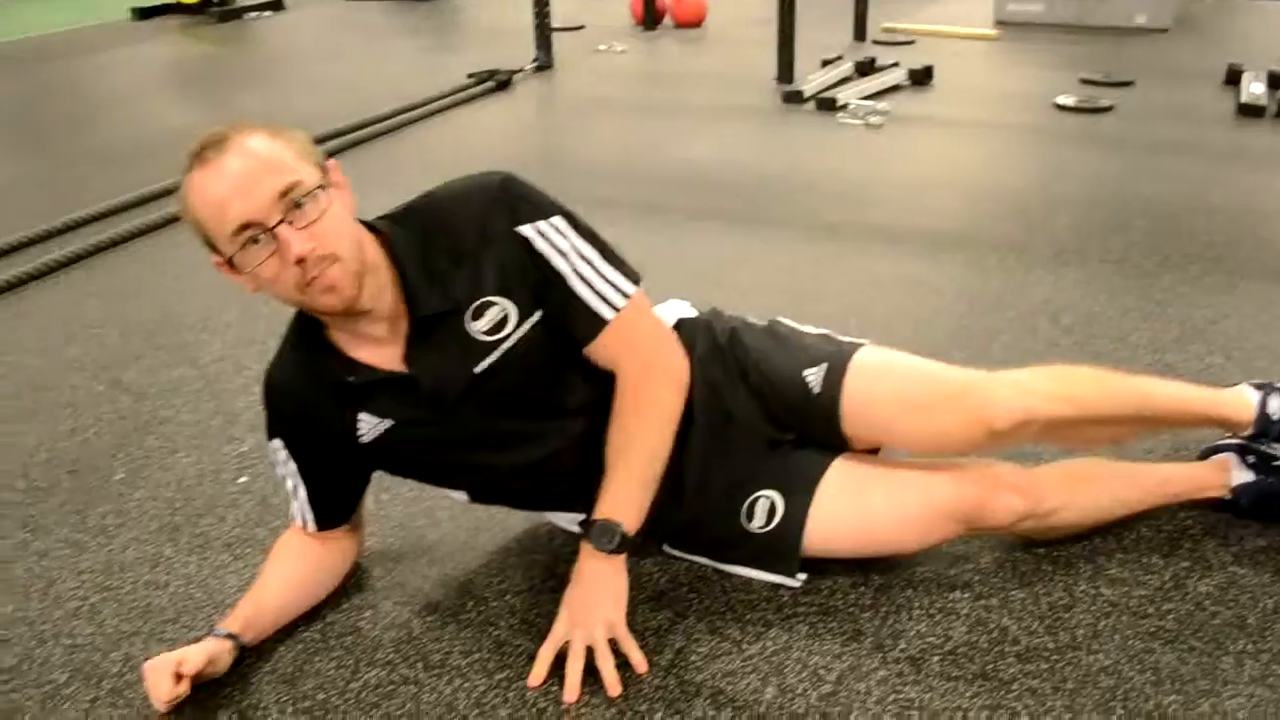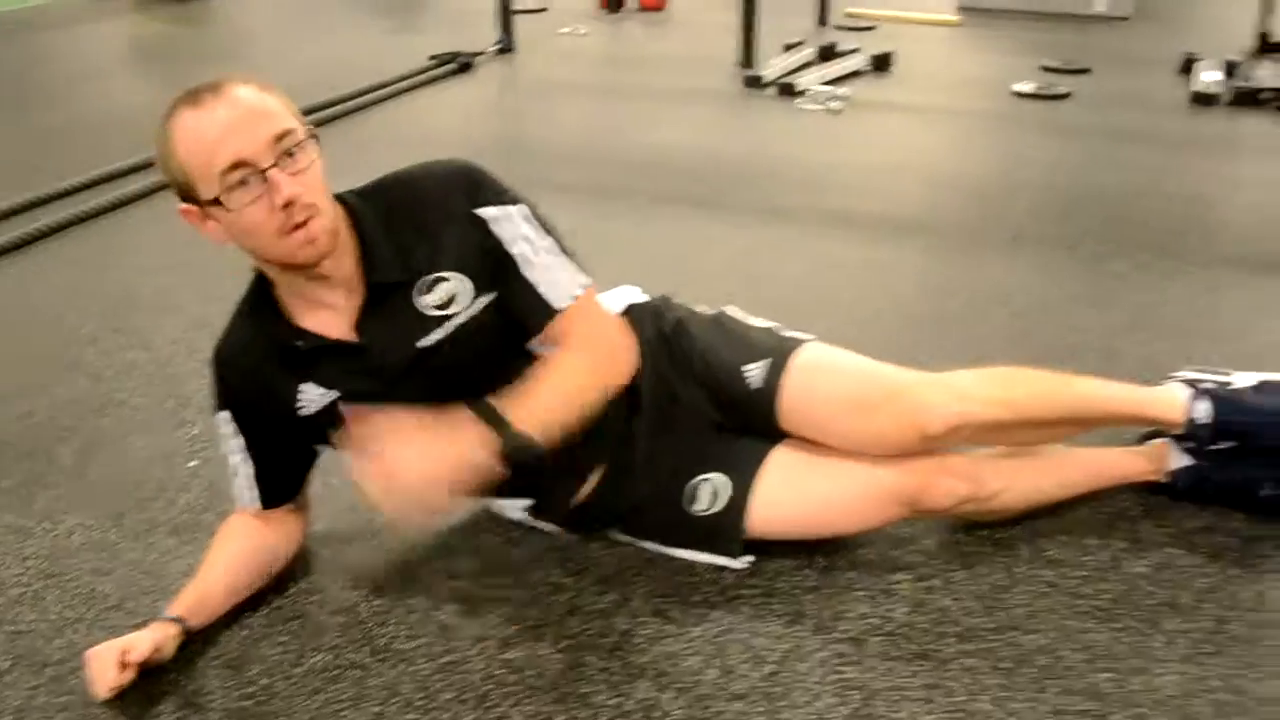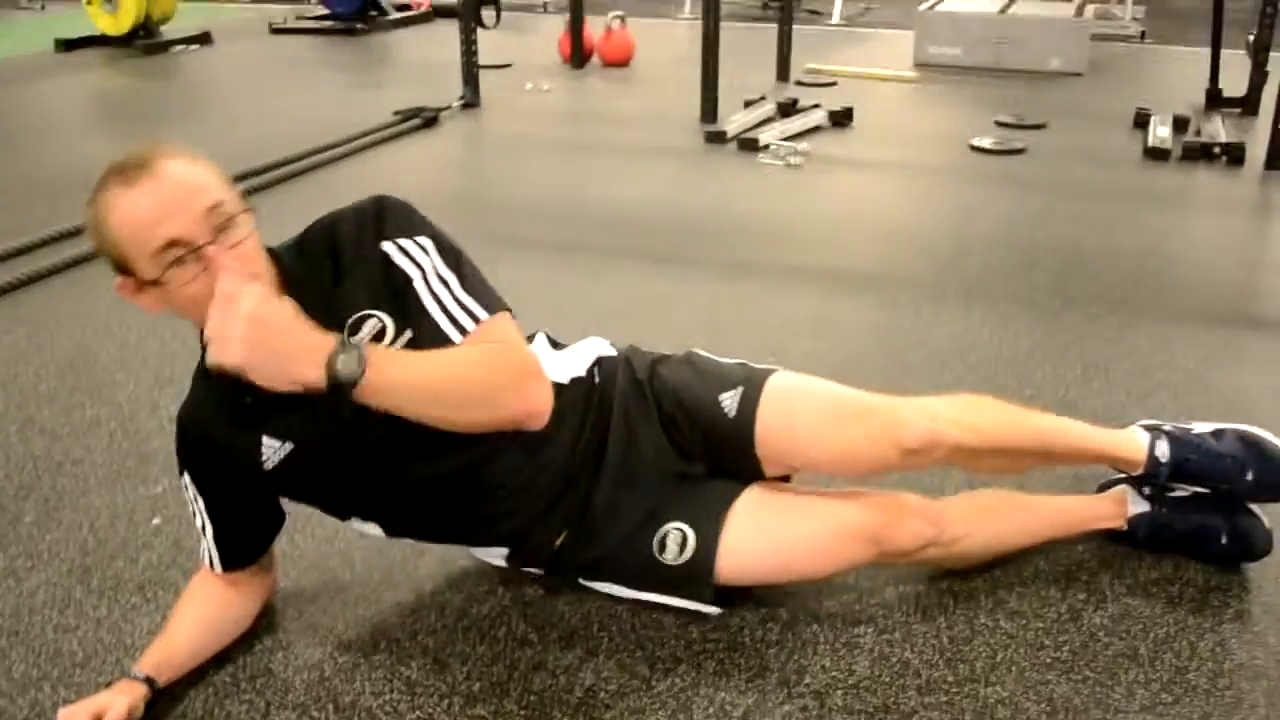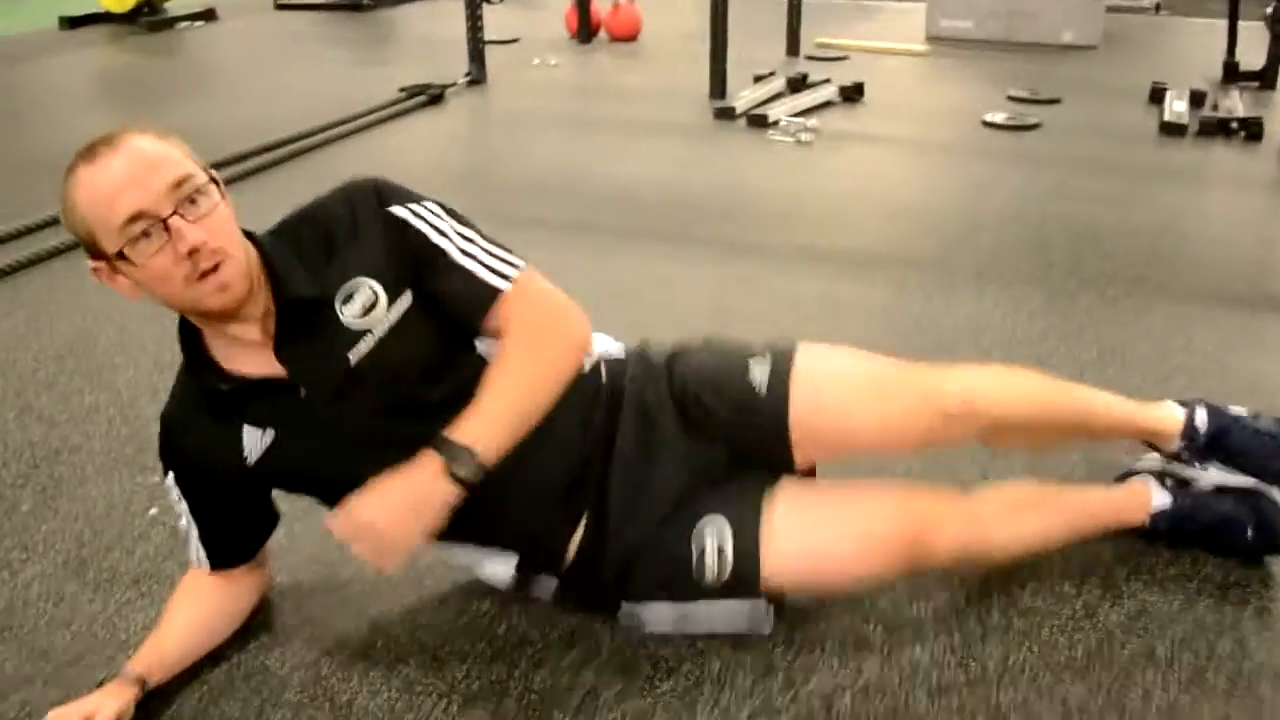
dt=0.3s
person 1, frame 1
left shoulder: (488, 216)
right shoulder: (308, 398)
left elbow: (651, 356)
right elbow: (326, 535)
left wrist: (600, 555)
left hip: (713, 376)
right hip: (689, 500)
left knee: (986, 410)
right knee: (984, 501)
person 1, frame 2
left shoulder: (444, 201)
right shoulder: (257, 368)
left elbow: (601, 349)
right elbow: (275, 517)
left wrist: (480, 443)
right wrist: (170, 624)
left hip: (659, 360)
right hip: (622, 485)
left knee: (918, 418)
right knee: (926, 486)
right ankle: (1165, 466)
person 1, frame 3
left shoulder: (369, 239)
right shoulder: (218, 430)
left elbow: (519, 389)
right elbow: (238, 577)
left wrist: (330, 359)
left hip: (624, 404)
right hip: (594, 528)
left knee: (896, 434)
right knee: (898, 528)
left ankle: (1149, 449)
right ankle: (1137, 517)
person 1, frame 4
left shoulder: (360, 223)
right shoulder: (204, 429)
left elbow: (554, 320)
right elbow: (234, 573)
left wrist: (440, 468)
left hip: (640, 412)
right hip: (597, 548)
left knee: (941, 404)
right knee: (922, 531)
right ankle: (1150, 510)
